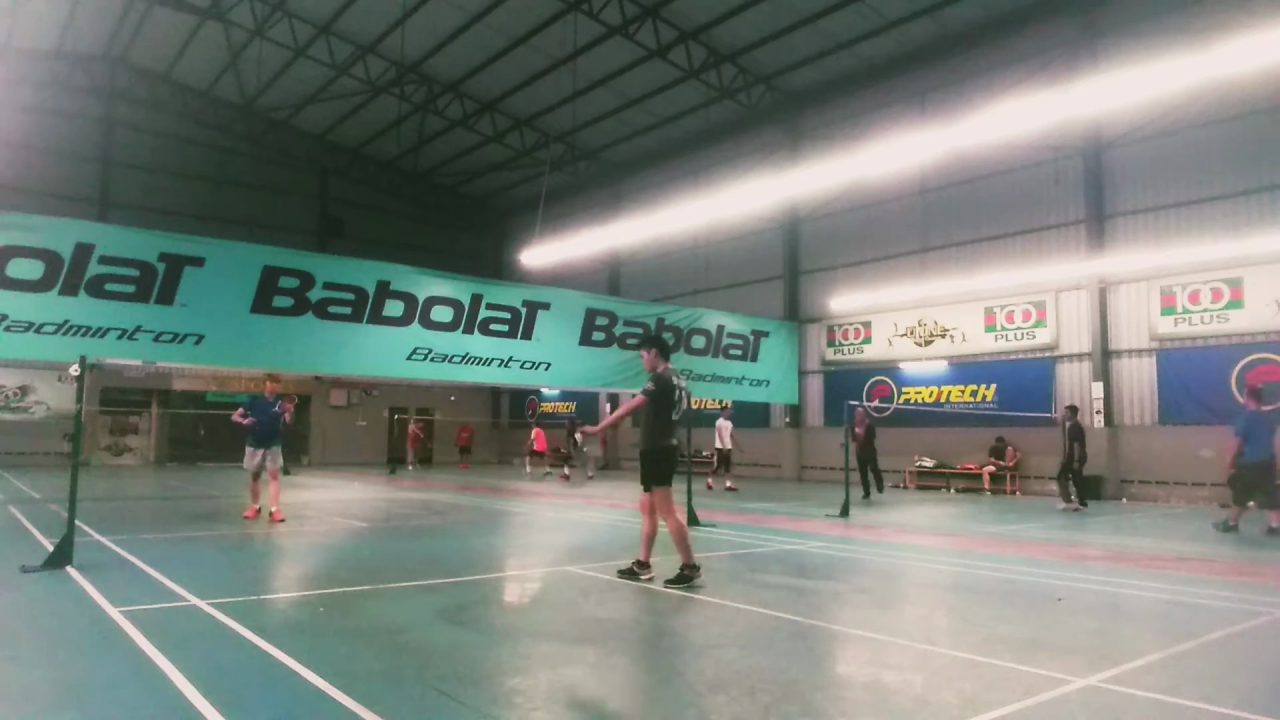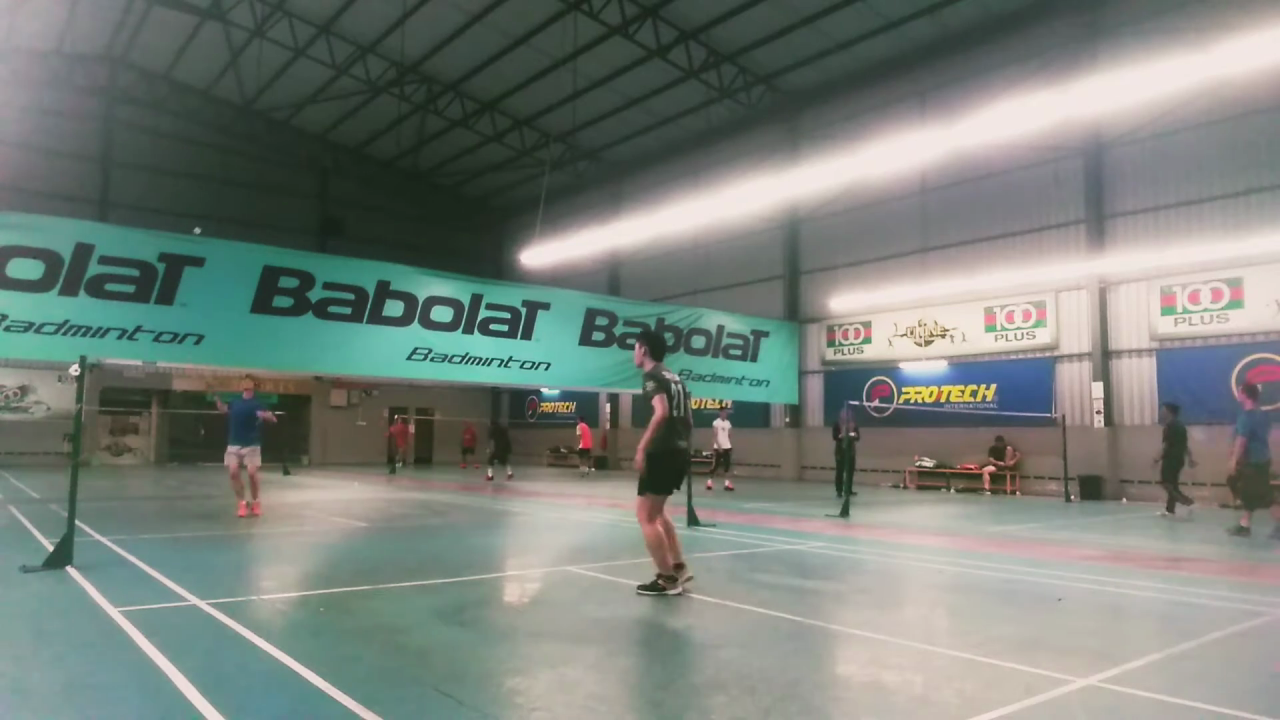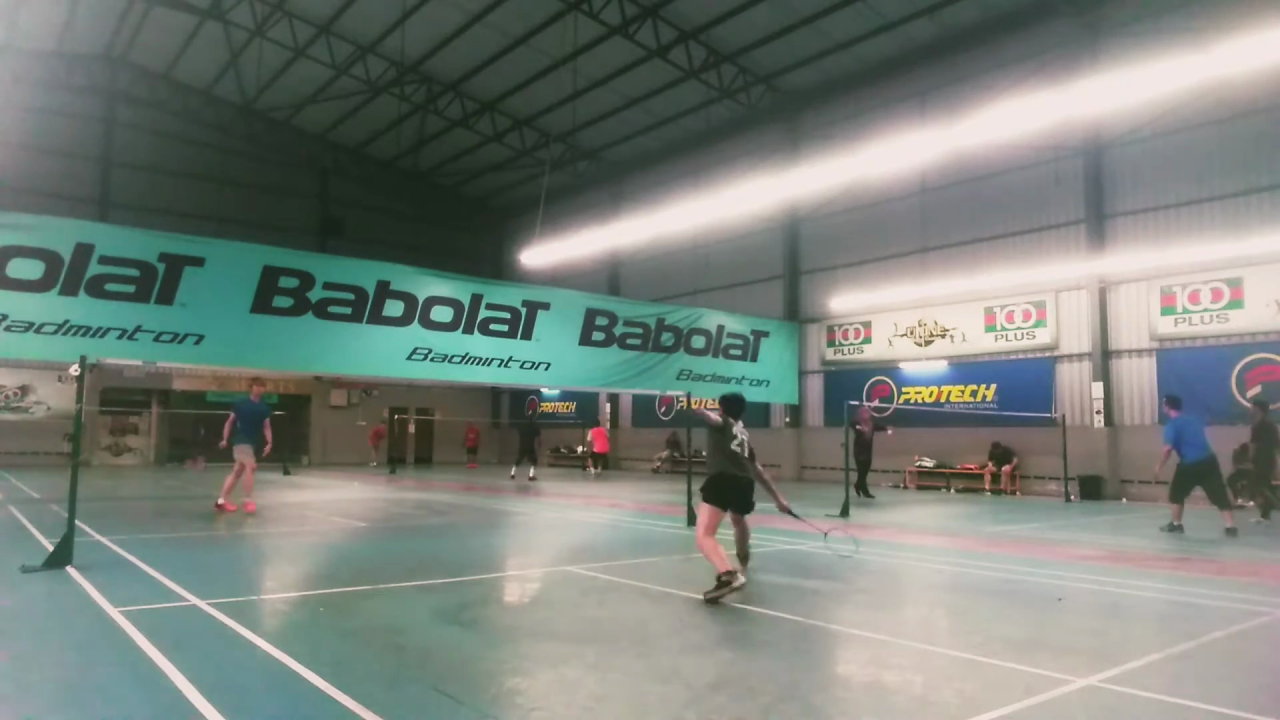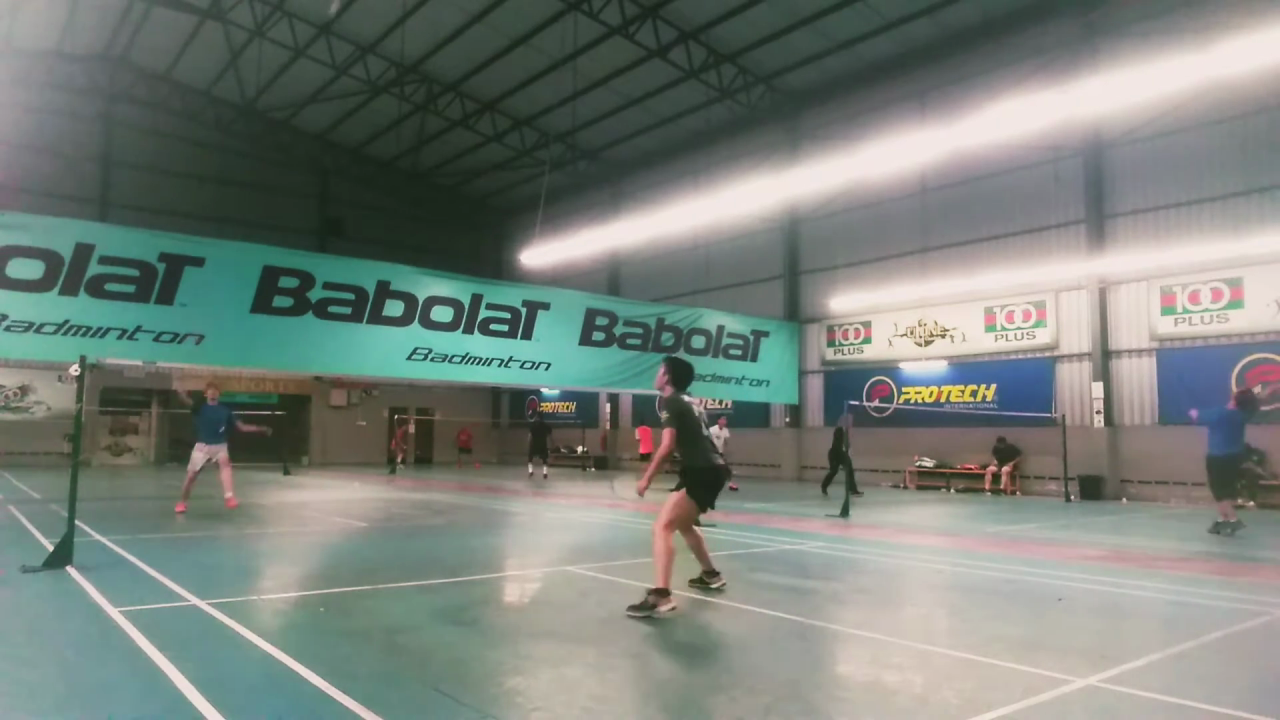
dt=1s
person 1, frame 1
left shoulder: (661, 379)
right shoulder: (677, 379)
left elbow: (629, 408)
left wrist: (598, 428)
left hip: (657, 451)
right hip: (664, 449)
left knee: (667, 512)
right knee: (647, 508)
left ankle: (690, 567)
right ankle: (643, 565)
person 1, frame 2
left shoulder: (653, 377)
right shoulder: (674, 377)
left elbow: (661, 413)
right elbow: (688, 419)
left wrist: (641, 449)
left hip: (663, 454)
right hip: (680, 452)
left knee: (646, 518)
right knee: (657, 512)
left ankle: (667, 579)
right ankle: (678, 566)
person 1, frame 3
left shoulder: (720, 422)
right shoulder: (743, 434)
left elbow: (713, 419)
right elbow: (759, 473)
left wrist: (703, 413)
right wrist: (778, 499)
left hip: (722, 480)
right hip: (744, 483)
left knee: (703, 536)
right knee: (738, 517)
left ankle: (727, 576)
right ankle: (743, 560)
person 1, frame 4
left shoulder: (671, 403)
right shoulder: (692, 403)
left elbow: (667, 446)
left wrist: (647, 478)
left hip: (701, 473)
right hip: (716, 470)
left knee: (662, 527)
right knee: (684, 524)
left ankle: (660, 595)
right ankle: (711, 574)
